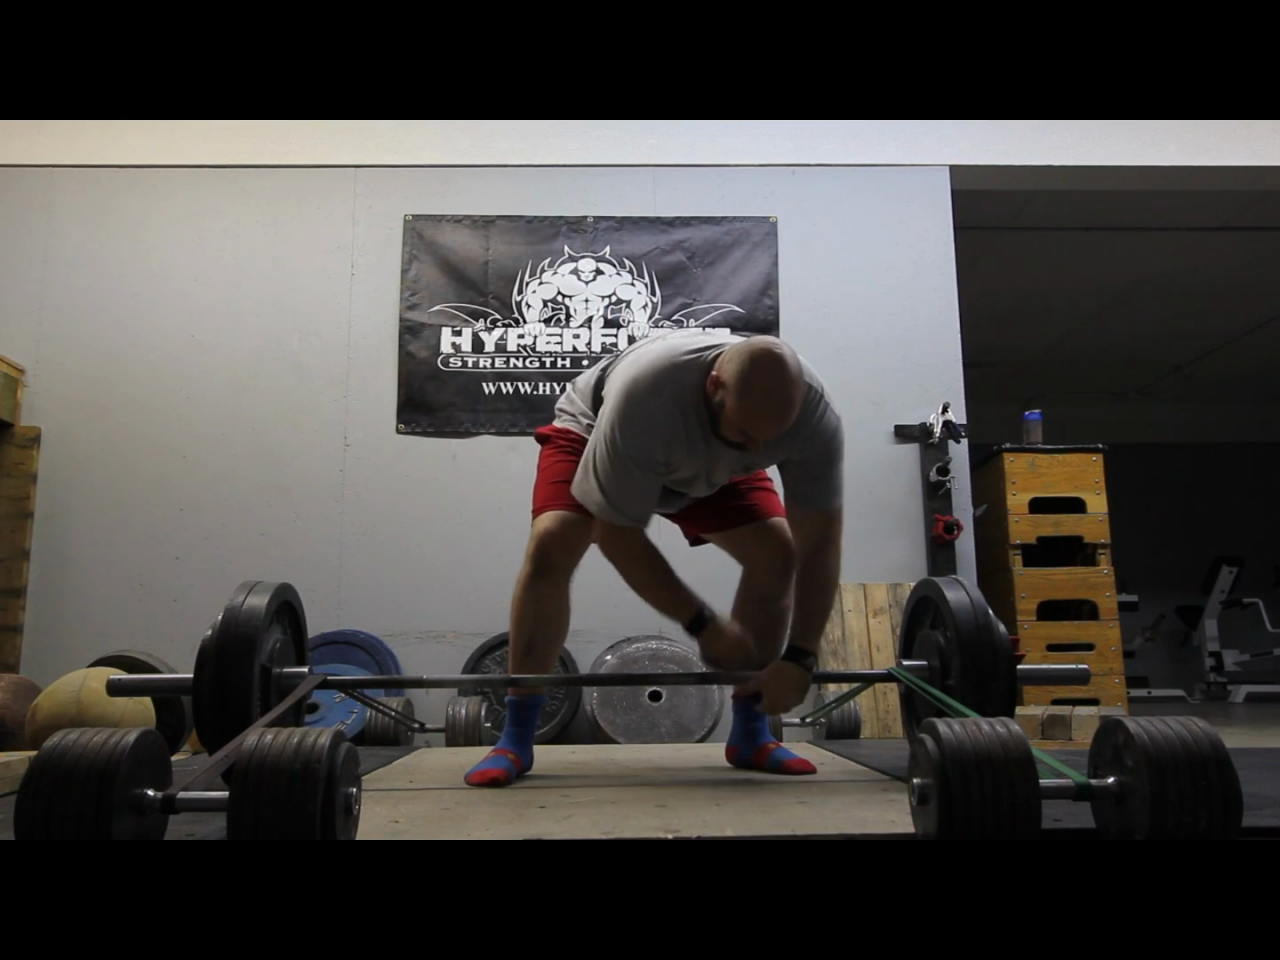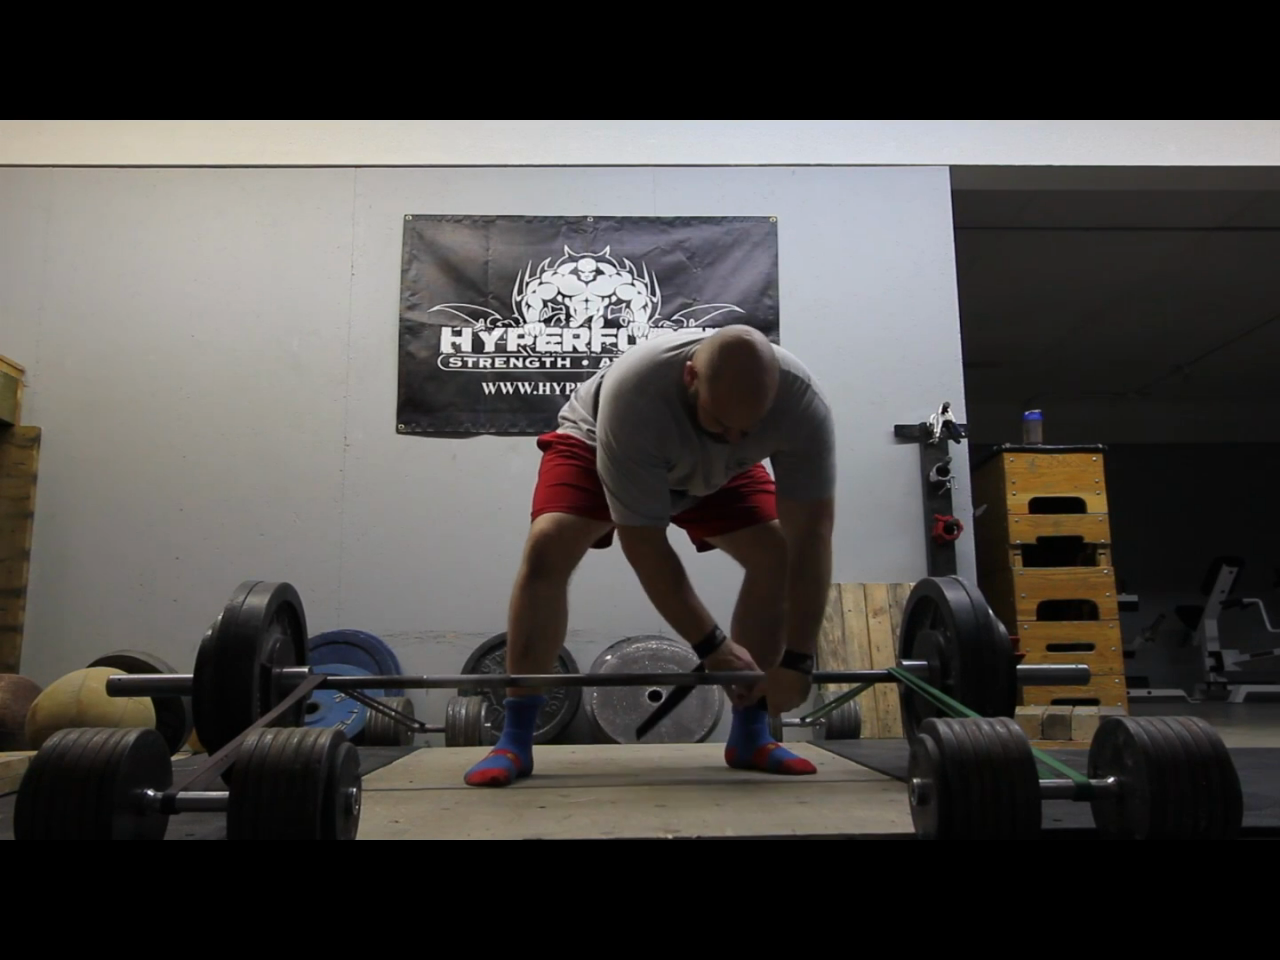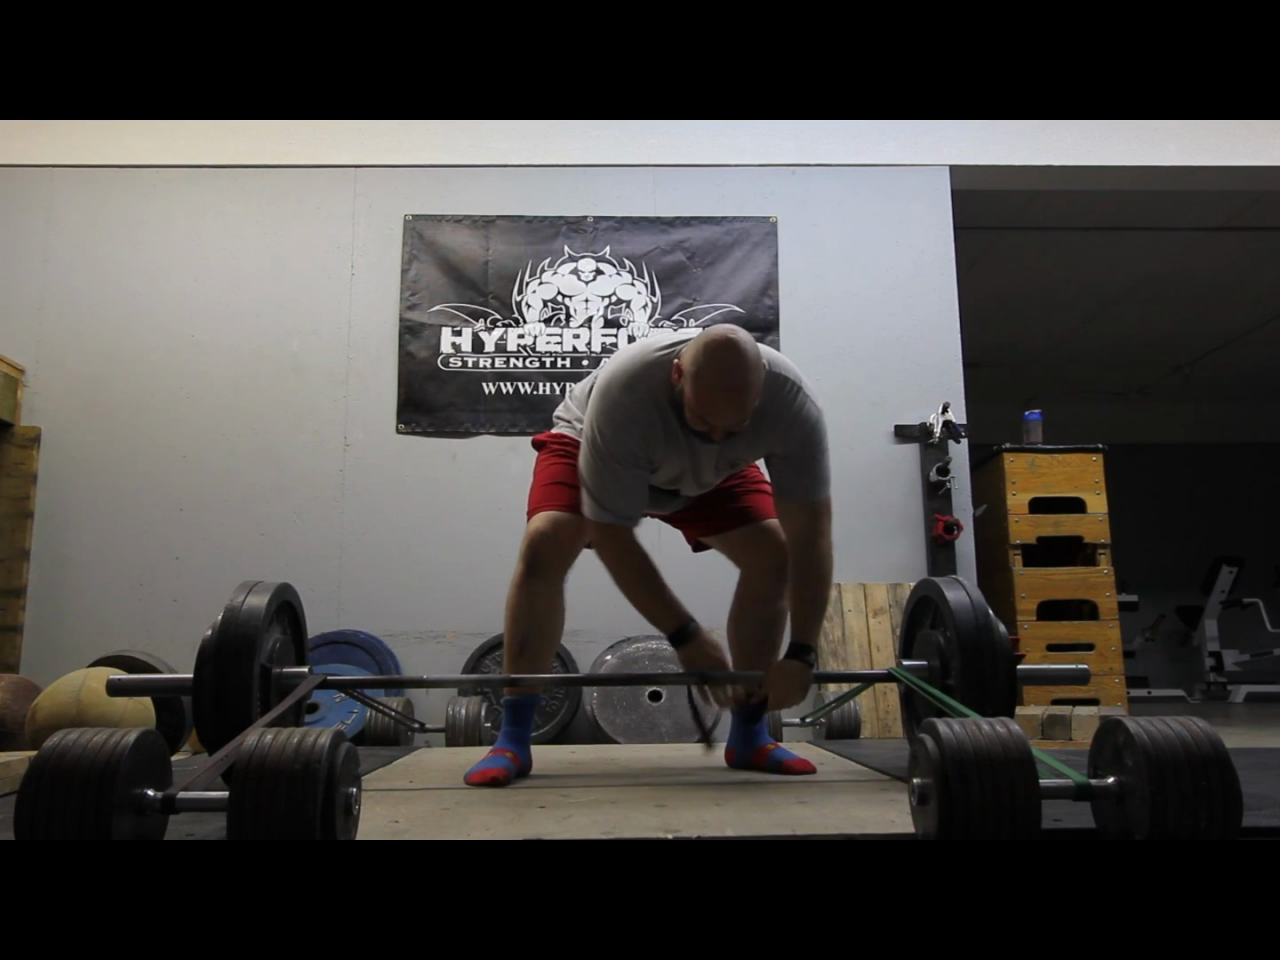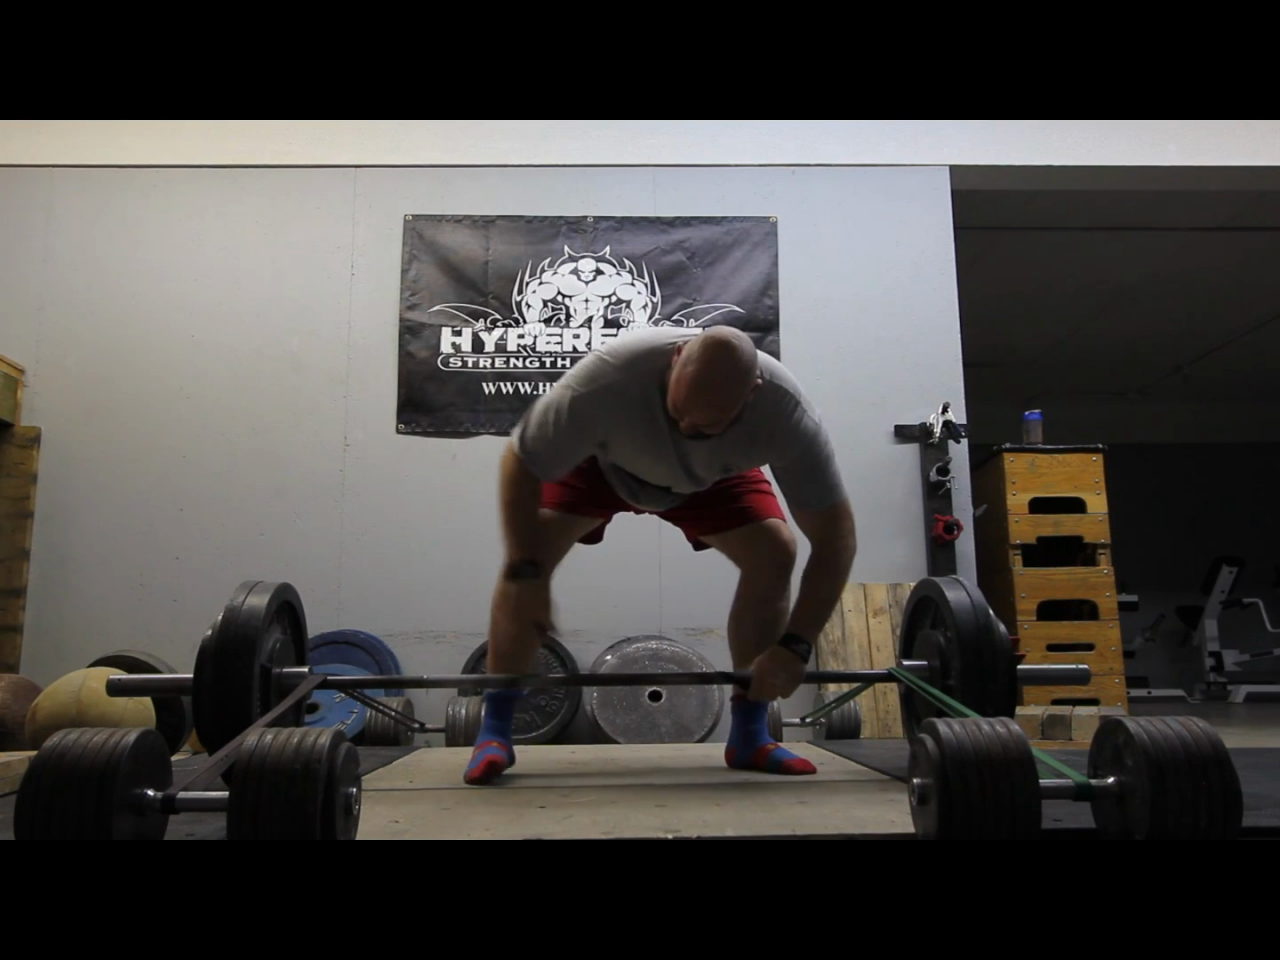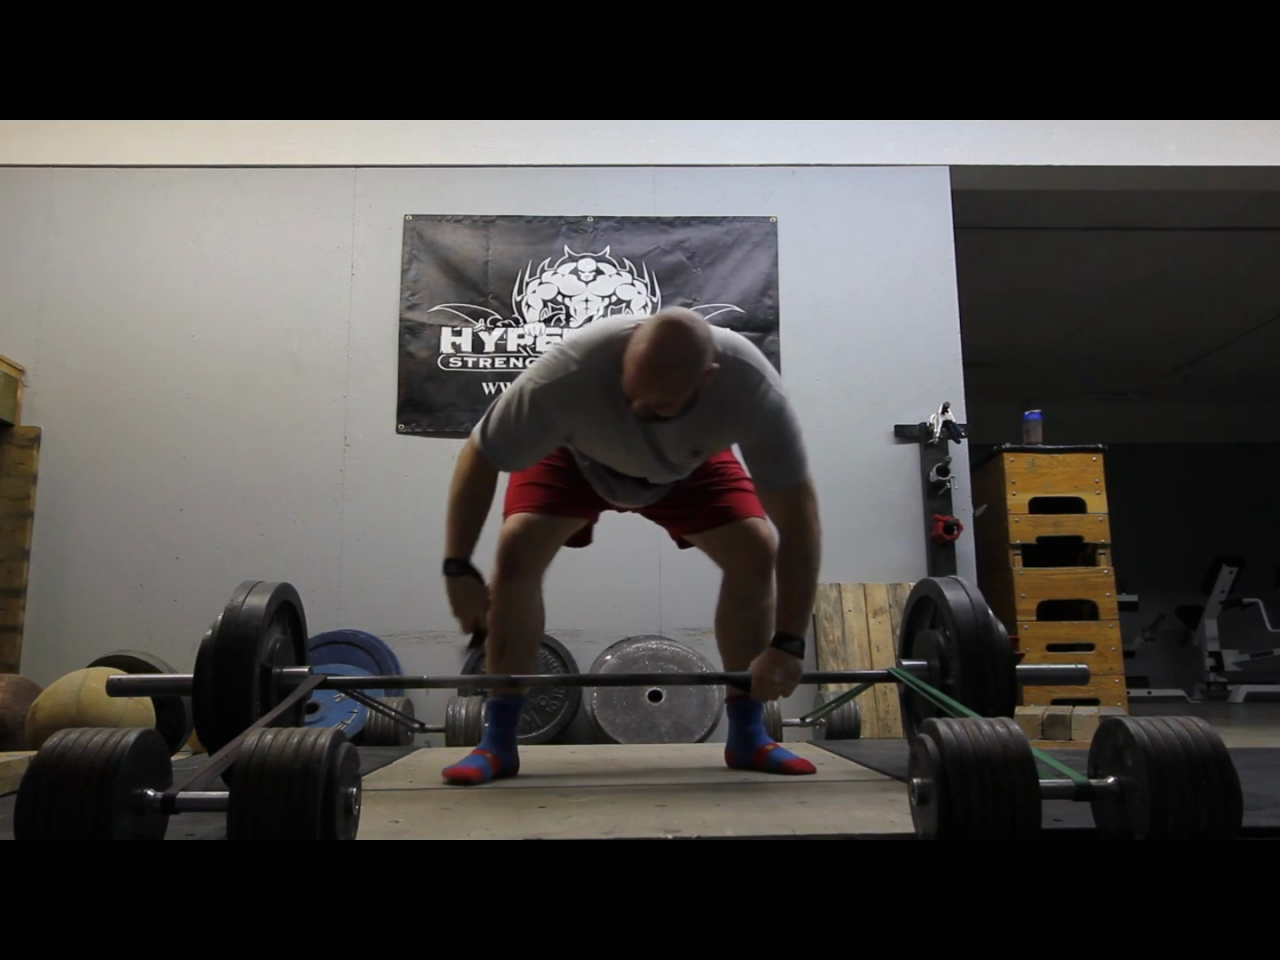
dt=0.3s
person 1, frame 1
left shoulder: (815, 415)
right shoulder: (647, 398)
left elbow: (820, 543)
right elbow: (614, 536)
left wrist: (800, 657)
right wrist: (702, 623)
right hip: (595, 428)
left knee: (777, 551)
right knee: (551, 544)
left ankle: (750, 734)
right ankle: (516, 738)
person 1, frame 2
left shoulder: (801, 403)
right shoulder: (635, 395)
left elbow: (811, 536)
right elbow: (643, 543)
left wrist: (798, 660)
right wrist: (712, 645)
right hip: (596, 438)
left knee: (777, 552)
right knee: (547, 547)
left ankle: (749, 735)
right ankle: (515, 739)
person 1, frame 3
left shoulder: (792, 403)
right shoulder: (625, 394)
left elbow: (810, 535)
right elbow: (610, 535)
left wrist: (801, 654)
right wrist: (685, 637)
right hip: (590, 447)
left knee: (774, 552)
right knee: (544, 545)
left ankle: (748, 734)
right ankle: (513, 738)
person 1, frame 4
left shoulder: (784, 410)
right shoulder: (610, 379)
left elbow: (835, 533)
right elbow: (521, 461)
left wrist: (795, 645)
right wrist: (522, 574)
right hip: (595, 455)
left knee: (774, 552)
right knee: (533, 545)
left ankle: (749, 734)
right ankle: (494, 729)
person 1, frame 5
left shoulder: (753, 386)
right shoulder: (572, 371)
left elbow: (798, 515)
right elbow: (480, 457)
left wrist: (788, 645)
right wrist: (459, 568)
left hip: (690, 465)
right hip: (575, 455)
left knee: (755, 550)
right knee: (519, 548)
left ankle: (746, 735)
right ankle: (499, 740)
